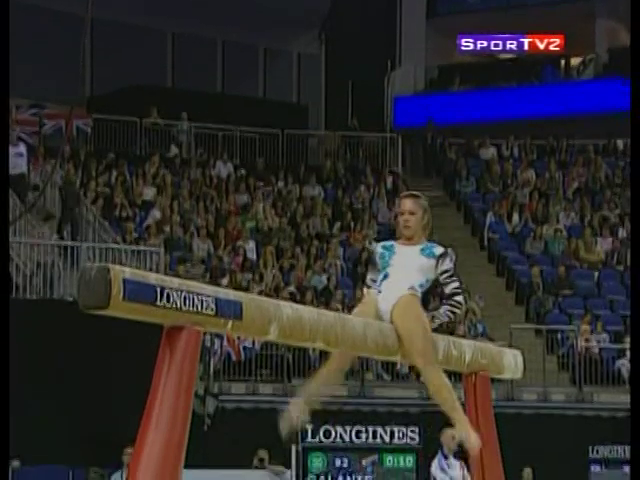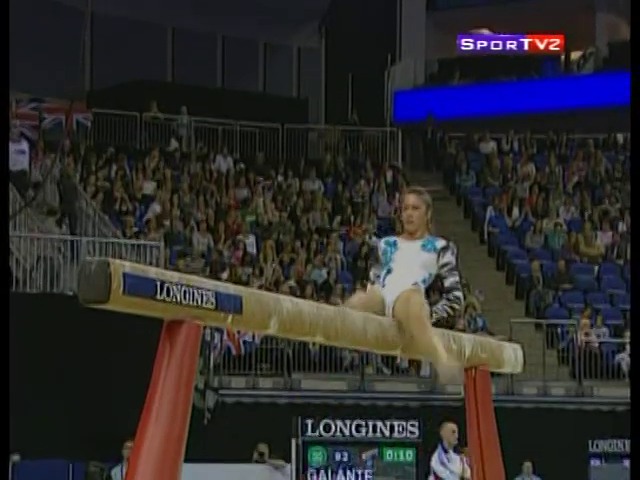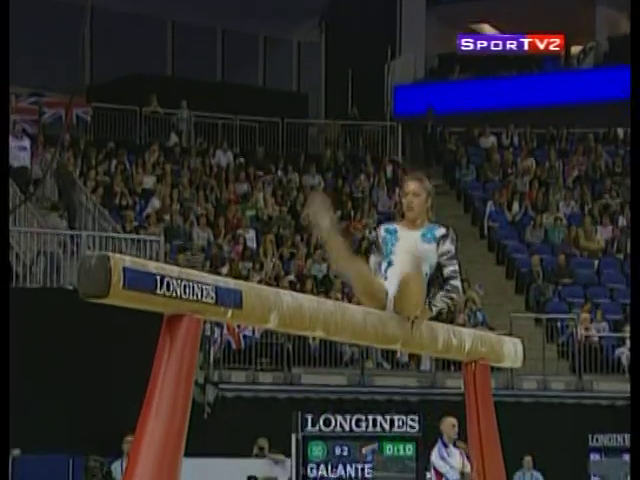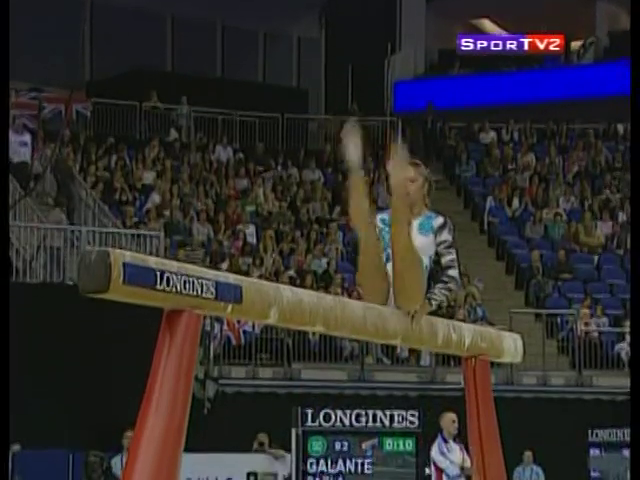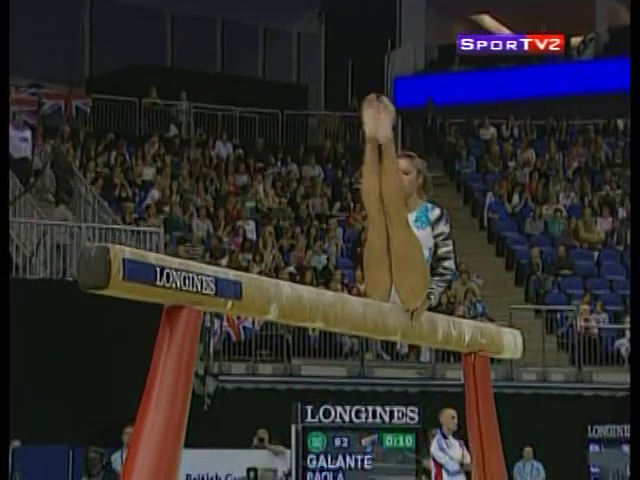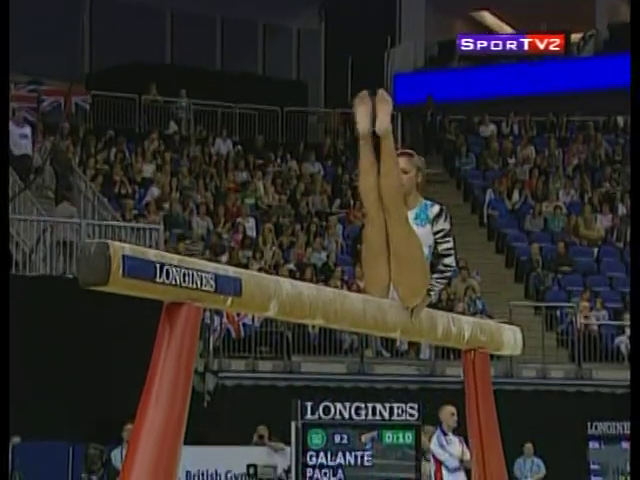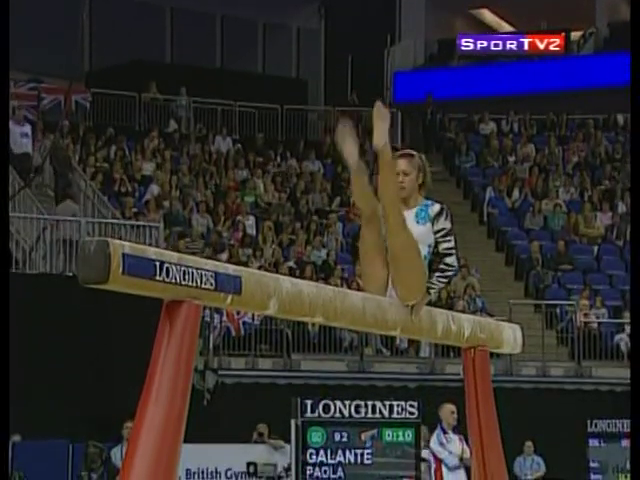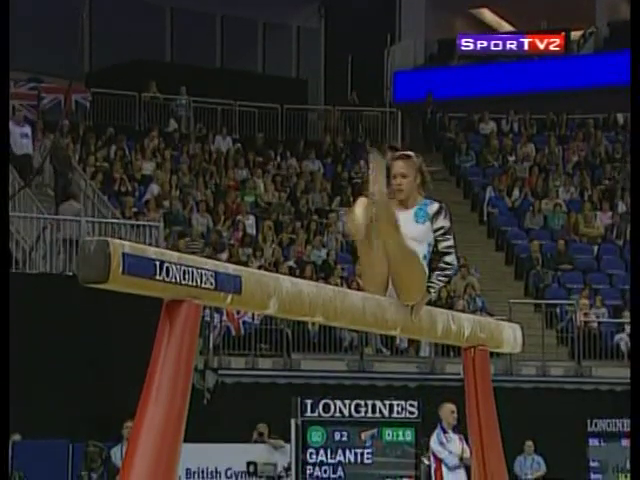
dt=0.1s
person 1, frame 1
left shoulder: (439, 253)
right shoulder: (383, 248)
left elbow: (457, 299)
left wrist: (430, 321)
right wrist: (368, 300)
left hip: (405, 301)
right hip: (374, 302)
left knee: (428, 364)
right knee: (342, 354)
left ankle: (463, 428)
right ankle: (305, 400)
person 1, frame 2
left shoulder: (440, 246)
right shoulder: (385, 244)
left elbow: (456, 295)
left wrist: (429, 316)
right wrist: (372, 292)
left hip: (408, 294)
right hip: (378, 294)
left knee: (413, 315)
right knee: (352, 308)
left ankle: (442, 361)
person 1, frame 3
left shoulder: (441, 235)
right shoulder: (386, 231)
left elbow: (454, 284)
left wrist: (431, 309)
left hip: (406, 299)
right hip: (379, 296)
left knee: (411, 277)
right knee: (349, 267)
person 1, frame 4
left shoulder: (437, 224)
right shoulder: (382, 219)
left elbow: (452, 275)
left wrist: (429, 304)
left hip: (410, 298)
right hip: (378, 294)
left knee: (402, 238)
right knee: (365, 231)
person 1, frame 5
left shoulder: (434, 214)
right shoulder: (388, 210)
left elbow: (447, 263)
left wrist: (429, 297)
left hip: (412, 293)
right hip: (381, 290)
left knee: (396, 216)
right knee: (377, 216)
person 1, frame 6
left shoulder: (434, 212)
right shoulder: (391, 208)
left elbow: (448, 259)
left wrist: (428, 293)
left hip: (412, 289)
right hip: (380, 288)
left knee: (393, 211)
right knee: (372, 206)
person 1, frame 7
left shoulder: (435, 211)
left elbow: (449, 261)
left wrist: (427, 293)
left hip: (410, 288)
right hip: (377, 287)
left knee: (392, 215)
right knee: (371, 214)
person 1, frame 8
left shoulder: (434, 210)
right shoulder: (382, 212)
left elbow: (449, 259)
left wrist: (428, 292)
left hip: (412, 283)
right hip: (379, 283)
